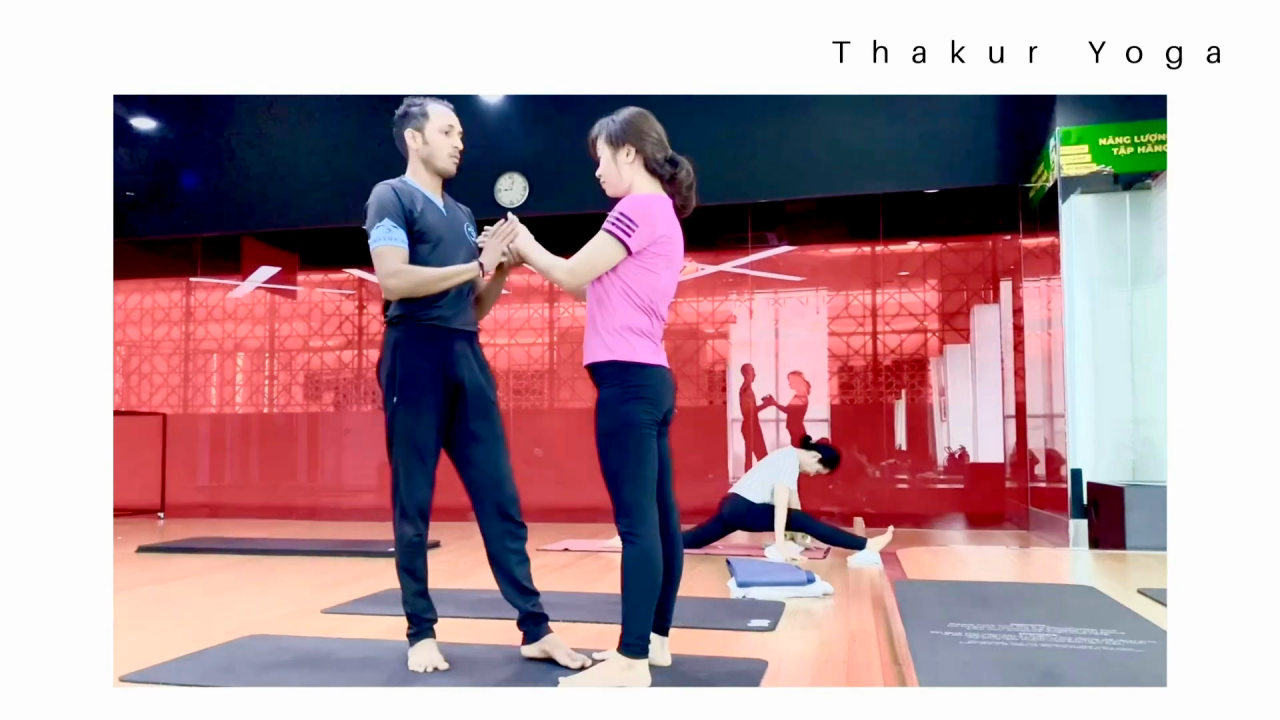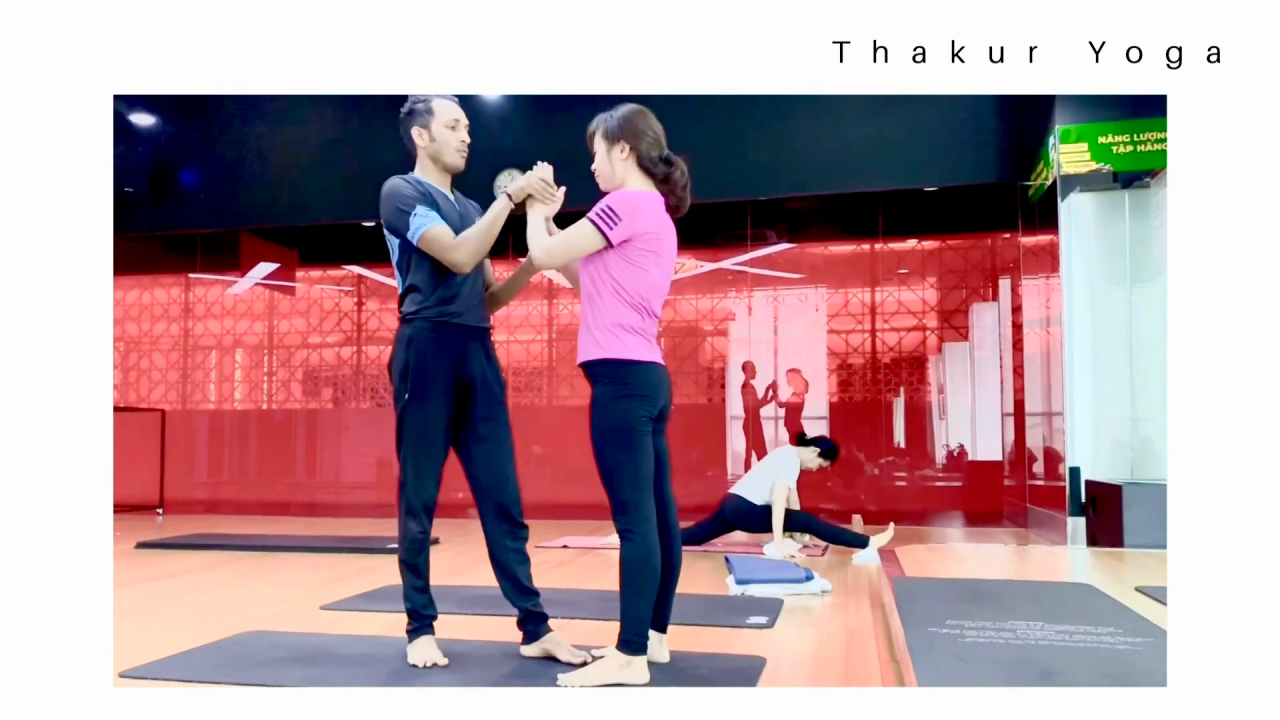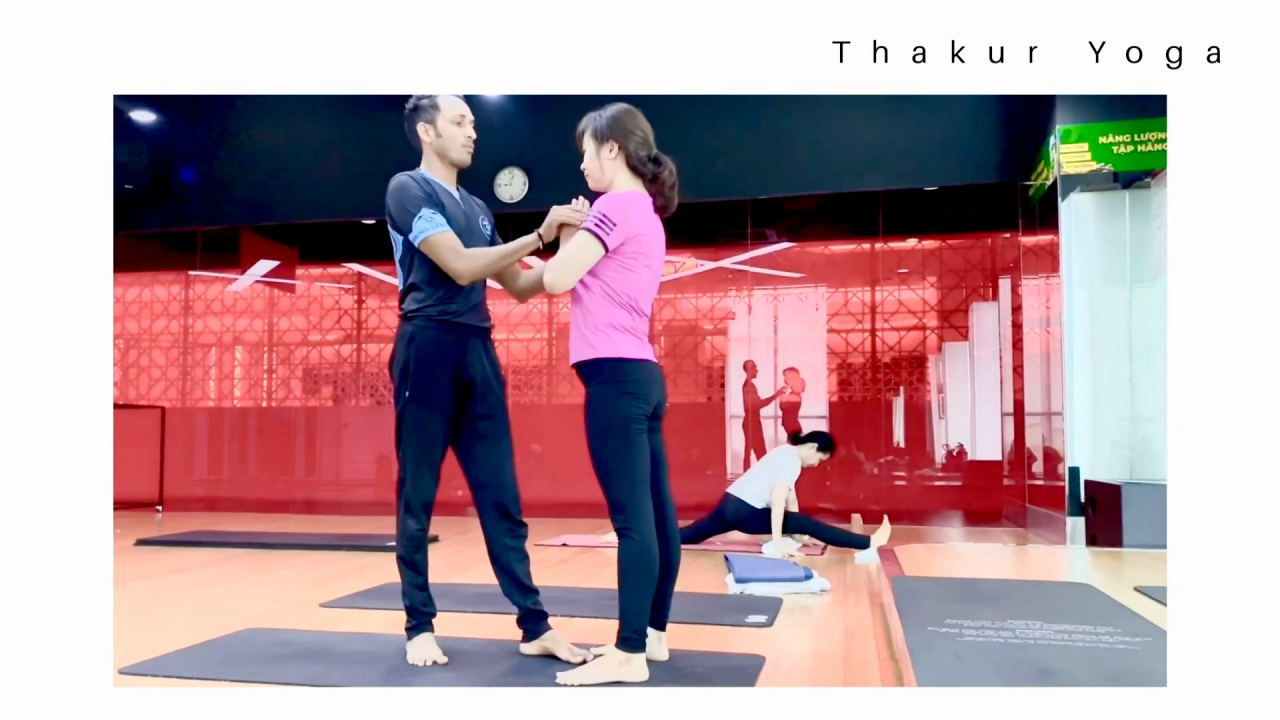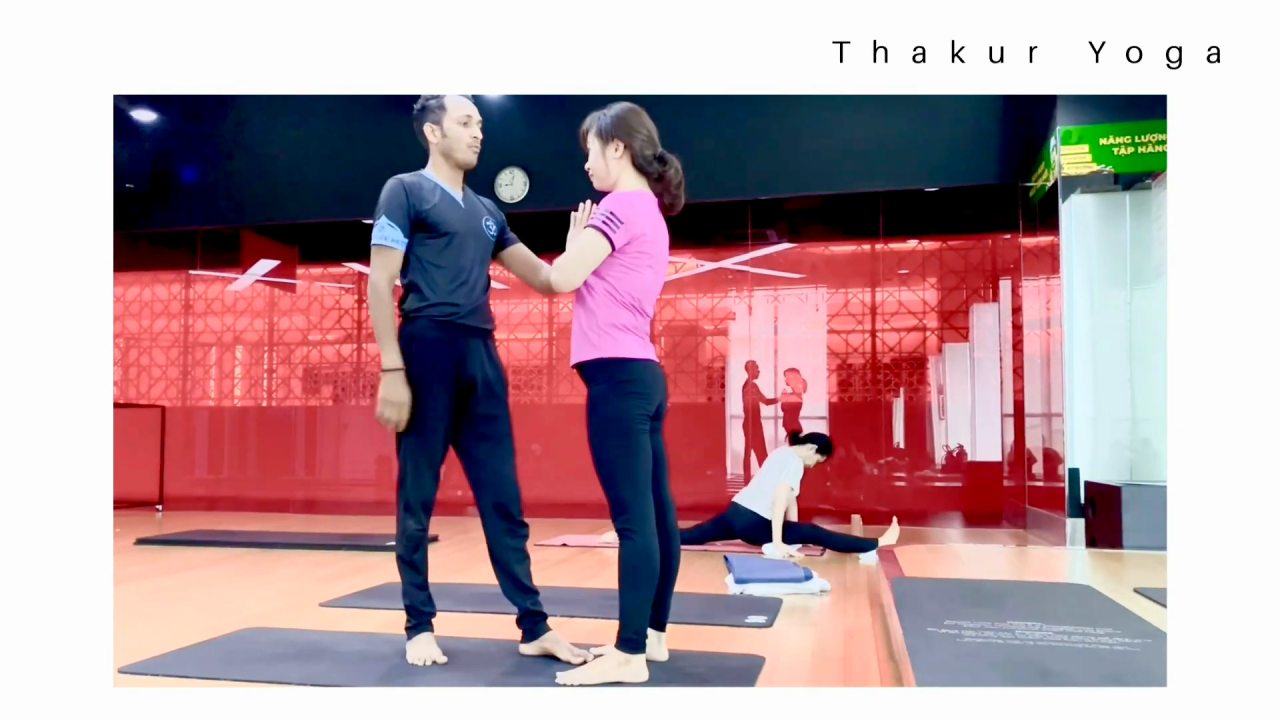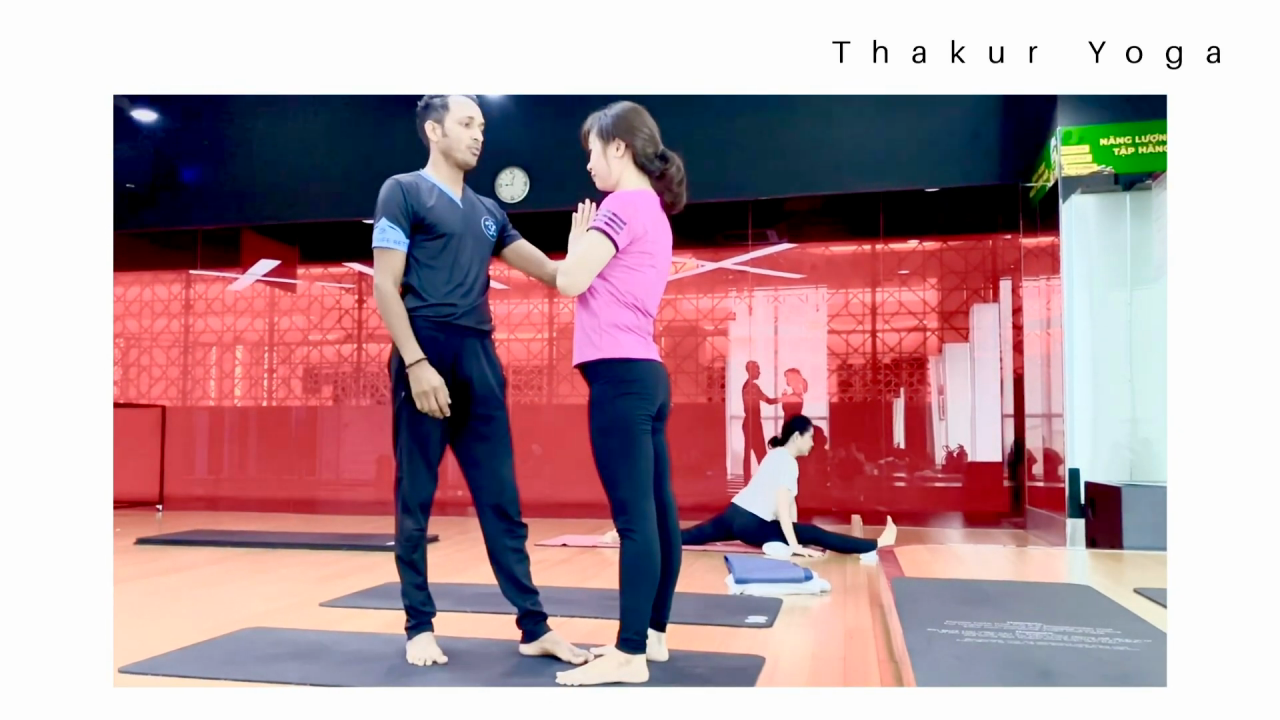
dt=0.7s
person 1, frame 1
left shoulder: (639, 209)
right shoulder: (661, 215)
left elbow: (574, 275)
right elbow: (593, 288)
left wrist: (525, 247)
right wrist: (532, 254)
left hip: (627, 380)
right hip: (650, 380)
left knee: (636, 522)
right knee: (658, 516)
left ankle: (632, 659)
right ankle: (653, 639)
person 1, frame 2
left shoulder: (628, 203)
right shoulder: (656, 213)
left elbow: (544, 256)
right elbow: (586, 277)
left wrist: (537, 214)
right wrist: (549, 221)
left hip: (622, 377)
right hip: (646, 376)
left knee: (634, 519)
right knee: (657, 513)
left ankle: (630, 656)
right ankle: (653, 635)
person 1, frame 3
left shoulder: (616, 206)
right shoulder: (645, 213)
left elbow: (557, 280)
left wrist: (568, 241)
right wrist: (575, 239)
left hip: (615, 376)
right hip: (640, 375)
left knee: (631, 516)
right knee: (654, 511)
left ankle: (629, 653)
right ankle: (651, 633)
person 1, frame 4
left shoulder: (621, 206)
right shoulder: (650, 211)
left elbow: (563, 278)
left wrist: (575, 240)
right wrist: (582, 244)
left hip: (617, 374)
right hip: (643, 374)
left knee: (632, 517)
right knee: (656, 512)
left ankle: (629, 654)
right ankle: (651, 634)
person 1, frame 5
left shoulder: (623, 204)
right shoulder: (653, 212)
left elbow: (571, 281)
left wrist: (578, 239)
right wrist: (586, 243)
left hip: (619, 374)
right hip: (645, 373)
left knee: (634, 518)
right knee: (656, 512)
left ankle: (629, 654)
right ankle: (651, 634)
person 2, frame 1
left shoulder: (462, 214)
right shoulder: (391, 197)
right elbow: (393, 281)
left wrist: (501, 268)
right wrist: (480, 264)
left hip: (466, 356)
right hip: (415, 353)
left knee: (499, 496)
right knee: (413, 503)
left ankle: (535, 629)
right ankle: (420, 632)
person 2, frame 2
left shoulder: (470, 208)
right shoulder: (401, 192)
right elbow: (459, 257)
left wrist: (536, 258)
right wrist: (510, 196)
left hip: (478, 353)
right hip: (427, 349)
left knee: (502, 497)
right knee: (419, 499)
left ankle: (535, 628)
right ankle: (421, 628)
person 2, frame 3
left shoulder: (476, 207)
right shoulder: (407, 188)
left elbow: (521, 285)
right elbow: (461, 267)
right wrist: (539, 234)
left hip: (478, 352)
right hip: (427, 347)
left knee: (501, 496)
right knee: (418, 496)
left ankle: (534, 626)
right ankle: (419, 626)
person 2, frame 4
left shoulder: (486, 210)
right shoulder: (405, 191)
left elbow: (544, 277)
right elbow: (380, 283)
right wrist: (392, 370)
left hip: (480, 355)
right hip: (429, 356)
left knee: (503, 497)
right knee: (417, 497)
left ankle: (534, 626)
right ankle: (419, 626)
person 2, frame 5
left shoulder: (487, 210)
right shoulder: (403, 191)
left elbow: (552, 272)
right elbow: (385, 286)
right wrist: (415, 362)
left hip: (480, 357)
right hip: (425, 352)
left knee: (501, 499)
right knee: (415, 499)
left ankle: (534, 626)
right ankle: (419, 626)
person 3, frame 1
left shoulder: (791, 458)
right shoulder: (789, 460)
left elbow: (793, 501)
right elbow: (781, 504)
left wrist: (797, 536)
right wrist: (780, 544)
left hip: (732, 506)
right hip: (743, 508)
left knee: (695, 540)
right knee: (806, 522)
right ankle: (866, 545)
person 3, frame 2
left shoulder: (789, 455)
right shoulder: (791, 459)
left elbow: (792, 499)
right elbow: (779, 501)
left wrist: (796, 534)
right wrist: (779, 542)
left hip: (733, 506)
right hip: (745, 509)
left knee: (695, 536)
right knee: (809, 522)
right ankle: (868, 543)
person 3, frame 3
left shoulder: (786, 452)
right shoulder: (792, 459)
left elbow: (790, 498)
right elbow: (778, 500)
left wrist: (794, 533)
right wrist: (778, 541)
left hip: (730, 505)
right hip: (745, 512)
left knee: (692, 534)
right knee: (808, 524)
right ankle: (869, 542)
person 3, frame 4
left shoulder: (783, 453)
right shoulder: (794, 462)
left elbow: (789, 498)
right elbow: (780, 500)
left wrist: (795, 533)
right wrist: (778, 542)
left hip: (736, 513)
right hip: (751, 522)
left knee: (695, 536)
right knee: (815, 534)
person 3, frame 5
left shoulder: (778, 455)
right shoulder: (787, 462)
left elbow: (789, 500)
right elbow: (782, 504)
left wrist: (795, 533)
right wrist: (794, 544)
left hip: (735, 515)
right hip: (750, 524)
left knee: (689, 537)
right knee: (815, 535)
right ankle: (876, 544)
